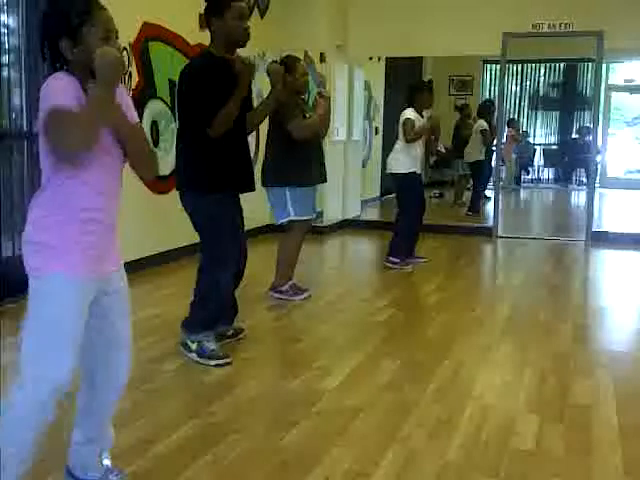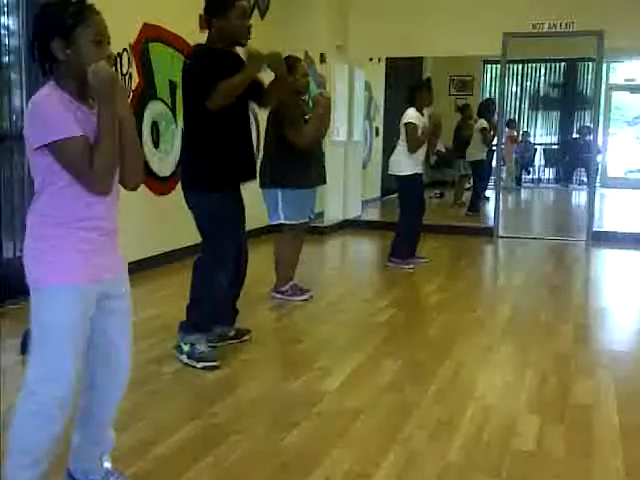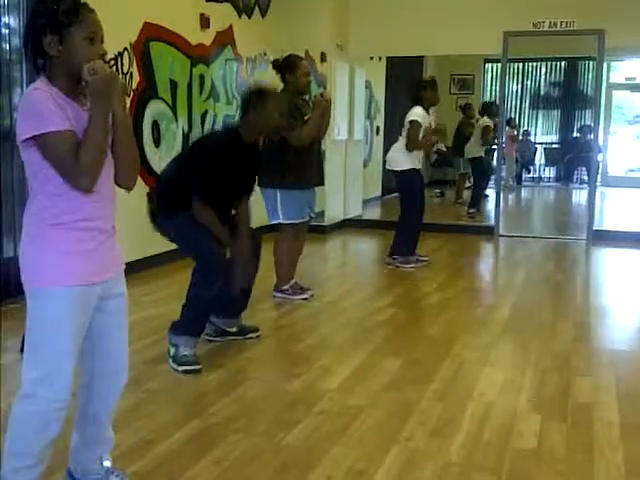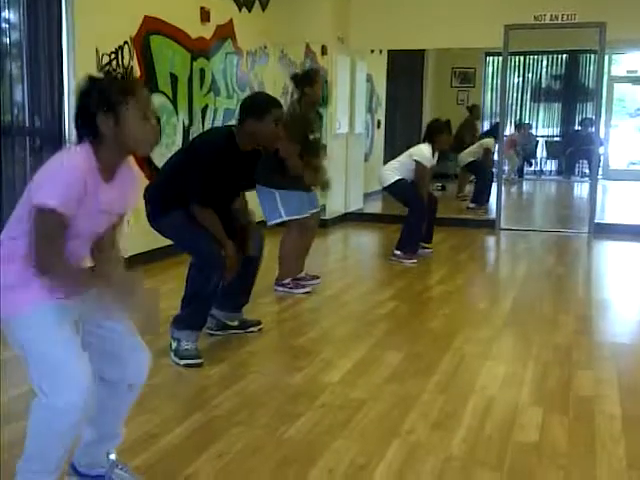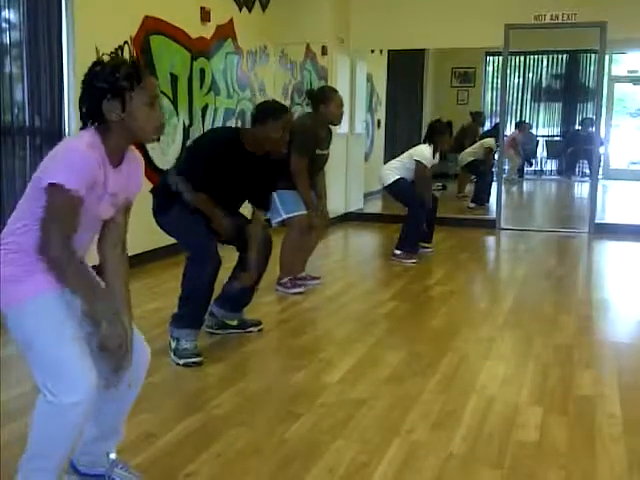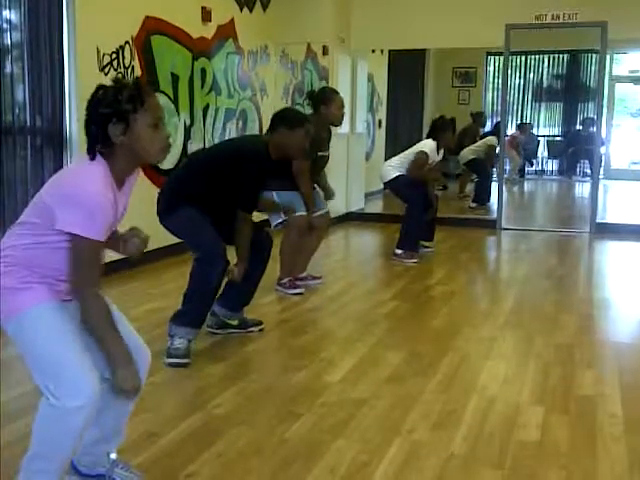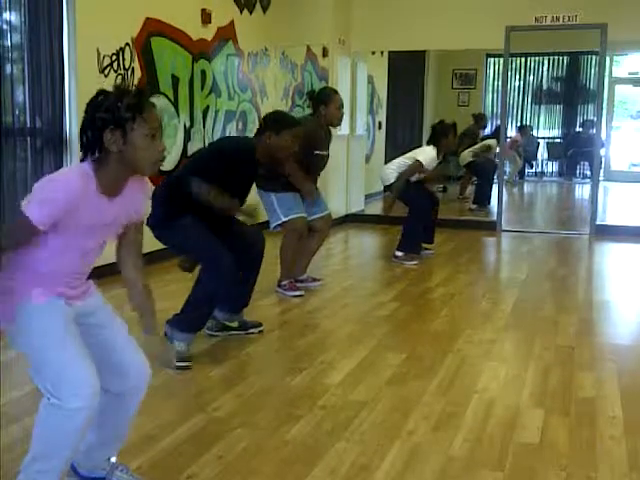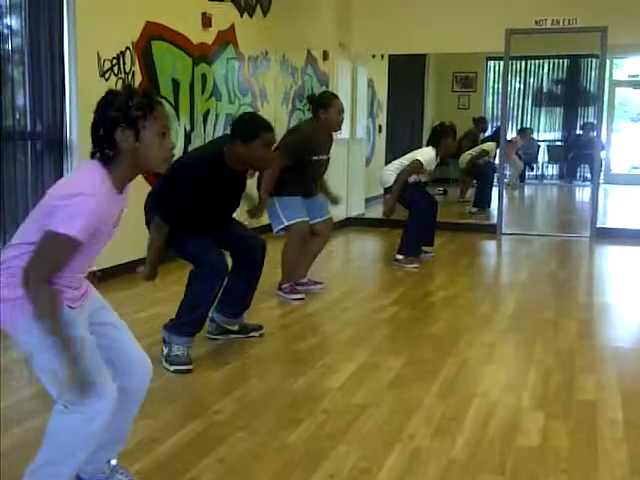
dt=0.4s
person 1, frame 1
left shoulder: (118, 96)
right shoulder: (59, 88)
left elbow: (148, 168)
right elbow: (69, 148)
left wrist: (112, 108)
right wrist: (103, 89)
left hip: (104, 256)
right hip: (60, 257)
left knee: (112, 365)
right knee: (46, 377)
person 1, frame 2
left shoulder: (98, 104)
right shoulder: (47, 105)
left elbow: (131, 179)
right elbow: (98, 181)
left wrist: (121, 111)
right wrist: (106, 107)
left hip: (106, 263)
right hip: (62, 268)
left knee: (112, 372)
right knee: (53, 384)
person 1, frame 3
left shoulder: (91, 100)
right shoulder: (38, 101)
left elbow: (127, 178)
right elbow: (82, 176)
left wrist: (117, 106)
right wrist: (100, 104)
left hip: (105, 263)
right hip: (59, 269)
left knee: (109, 372)
right knee: (50, 387)
person 1, frame 4
left shoulder: (127, 175)
right shoulder: (70, 172)
left elbow: (103, 250)
right elbow: (45, 260)
left wrist: (128, 290)
right wrist: (112, 292)
left hip: (73, 287)
left knee: (131, 362)
right knee: (72, 388)
person 1, frame 5
left shoulder: (131, 164)
right shoulder: (78, 156)
left elbow: (113, 244)
right elbow: (53, 246)
left wrist: (122, 318)
right wrist: (105, 313)
left hip: (69, 271)
left knee: (131, 355)
right knee: (75, 384)
person 1, frame 6
left shoulder: (123, 174)
right shoulder: (90, 189)
right elbow: (88, 289)
left wrist: (123, 242)
right wrist: (120, 364)
left hip: (65, 285)
left knee: (137, 360)
right knee: (79, 390)
person 1, frame 7
left shoulder: (136, 188)
right shoulder: (66, 189)
left elbow: (131, 262)
left wrist: (152, 334)
left hip: (77, 291)
left knee: (131, 374)
right knee: (78, 390)
person 1, frame 8
left shoulder: (115, 181)
right shoulder: (89, 196)
right elbow: (34, 278)
right wrist: (70, 354)
left hip: (72, 291)
left knee: (134, 370)
right knee: (95, 395)
person 2, frame 1
left shoulder: (235, 68)
right shoulder: (199, 71)
left elbow: (244, 126)
right elbow: (214, 128)
left wrist: (275, 93)
right wrist: (242, 89)
left hip: (226, 180)
right hip: (203, 182)
left knee: (235, 253)
right knee: (220, 256)
left ankle: (219, 322)
right ankle: (196, 335)
person 2, frame 2
left shoulder: (234, 60)
right shoulder: (201, 59)
left elbow: (263, 99)
right elbow: (215, 100)
left wrist: (276, 73)
right wrist: (251, 70)
left hip: (226, 174)
right hip: (206, 177)
left knee: (235, 251)
right knee: (219, 253)
left ankle: (220, 324)
right ankle: (191, 336)
person 2, frame 3
left shoulder: (252, 152)
right shoulder: (217, 149)
left elbow: (241, 201)
right elbow: (200, 206)
left wrist: (241, 245)
right wrist: (230, 243)
left hip: (205, 209)
right hip: (173, 209)
left knee: (250, 248)
right knee: (213, 262)
left ankle: (223, 320)
right ankle: (182, 339)
person 2, frame 4
left shoulder: (251, 152)
right shoulder: (213, 148)
left elbow: (237, 196)
right elbow: (200, 208)
left wrist: (249, 229)
right wrist: (228, 246)
left hip: (210, 204)
right hip: (168, 206)
left knee: (252, 242)
right knee: (210, 256)
left ankle: (224, 315)
right ankle: (183, 334)
person 2, frame 5
left shoulder: (267, 164)
right shoulder: (219, 142)
left elbow: (258, 215)
right elbow: (177, 180)
left wrist: (251, 267)
right wrist: (216, 215)
left hip: (218, 208)
right hip: (174, 203)
left knee: (261, 244)
right knee: (205, 252)
left ankle: (224, 314)
right ankle: (183, 333)
person 2, frame 6
left shoulder: (268, 156)
right shoulder: (253, 156)
left elbow: (250, 201)
right elbow: (243, 215)
left wrist: (277, 208)
right wrist: (242, 262)
left hip: (213, 205)
right hip: (179, 203)
left knee: (262, 242)
right knee: (214, 254)
left ankle: (225, 314)
right ankle: (181, 332)
person 2, frame 7
left shoulder: (250, 155)
right shoulder: (239, 153)
right elbow: (198, 187)
right wrist: (237, 209)
left hip: (198, 212)
right hip: (171, 213)
left knee: (253, 241)
right knee: (221, 264)
left ankle: (225, 316)
right ankle: (179, 335)
person 2, frame 8
left shoulder: (237, 159)
right shoulder: (203, 170)
right elbow: (164, 220)
right wrist: (151, 266)
left hip: (208, 216)
right hip: (168, 216)
left knee: (252, 247)
right knee: (213, 265)
left ankle: (225, 319)
right ankle: (176, 339)
person 3, frame 1
left shoulder: (300, 102)
right shoulder: (284, 103)
left elbow: (320, 134)
right elbow: (301, 131)
left wrist: (325, 108)
right wrist: (320, 111)
left hip: (303, 176)
right hip: (287, 178)
left knee: (301, 228)
right knee: (297, 227)
left ankle: (287, 281)
right ankle: (279, 285)
person 3, frame 2
left shoulder: (300, 103)
right shoulder: (284, 104)
left elbow: (319, 136)
right elbow: (302, 140)
left wrist: (326, 110)
right wrist: (318, 111)
left hip: (303, 178)
right hip: (285, 179)
left knee: (299, 229)
right knee: (290, 230)
left ankle: (289, 281)
right ankle: (281, 286)
person 3, frame 3
left shoulder: (302, 102)
right shoulder: (284, 104)
left elbow: (318, 136)
right elbow: (299, 139)
left wrist: (325, 110)
right wrist: (317, 112)
left hip: (302, 178)
right hip: (284, 179)
left knee: (301, 229)
right knee: (289, 230)
left ankle: (290, 280)
right ankle: (281, 286)
person 3, frame 4
left shoulder: (315, 115)
right shoulder: (297, 116)
left elbow: (313, 151)
right elbow: (288, 155)
left wrist: (320, 173)
right wrist: (311, 178)
left hip: (297, 179)
right hip: (278, 179)
left knee: (312, 221)
right knee: (296, 225)
left ankle: (297, 273)
right ankle: (283, 279)
person 3, frame 5
left shoulder: (325, 131)
right shoulder: (306, 128)
left elbow: (318, 169)
right elbow: (298, 169)
left wrist: (322, 201)
right wrist: (310, 205)
left hip: (296, 181)
right hip: (276, 180)
left knee: (319, 221)
right knee: (299, 223)
left ankle: (298, 272)
right ankle: (284, 279)
person 3, frame 6
left shoulder: (325, 132)
left elbow: (317, 167)
right elbow: (300, 171)
left wrist: (325, 187)
right wrist: (310, 205)
left hip: (297, 183)
right hip: (277, 182)
left knee: (321, 222)
right knee: (298, 224)
left ankle: (299, 273)
right ankle: (284, 279)
person 3, frame 7
left shoulder: (325, 132)
right shoulder: (306, 130)
left wrist: (309, 188)
right wrist: (306, 187)
left hip: (301, 185)
right hip: (276, 183)
left knee: (322, 225)
right knee: (297, 227)
left ankle: (299, 275)
right ankle: (284, 281)
person 3, frame 8
left shoulder: (327, 137)
right shoulder: (303, 135)
right elbow: (274, 166)
left wrist: (327, 193)
right wrist: (263, 201)
left hip: (305, 189)
right hip: (281, 189)
left knee: (323, 228)
right knee: (300, 231)
left ankle: (299, 278)
right ankle: (285, 284)
person 4, frame 1
left shoulder: (423, 117)
right shoulder: (409, 114)
left elbow: (425, 148)
right elbow: (409, 137)
left wrist: (432, 132)
right wrist: (427, 127)
left hip: (413, 169)
right hip: (402, 168)
left knee: (418, 209)
right knee: (407, 211)
left ankle: (407, 253)
right ankle: (394, 256)
person 4, frame 2
left shoulder: (423, 116)
right shoulder: (411, 115)
left elbow: (427, 148)
right elbow: (413, 147)
left wrist: (434, 131)
right wrist: (429, 131)
left hip: (415, 169)
right hip: (405, 169)
left knee: (417, 210)
right knee: (409, 212)
left ankle: (408, 253)
right ankle: (397, 256)
person 4, frame 3
left shoulder: (426, 115)
right shoulder: (417, 114)
left elbow: (425, 146)
right elbow: (411, 145)
left wrist: (434, 138)
right wrist: (431, 138)
left hip: (412, 165)
right hip: (402, 165)
left knee: (417, 208)
right knee: (410, 209)
left ankle: (408, 252)
right ankle: (397, 254)
person 4, frame 4
left shoulder: (433, 152)
right shoulder: (424, 153)
left elbow: (425, 184)
right elbow: (421, 185)
left wrist: (428, 203)
right wrist: (424, 208)
left hip: (403, 178)
right hip: (391, 177)
left knee: (431, 202)
right knee: (418, 206)
left ankle: (419, 242)
right ankle: (401, 251)
person 4, frame 5
left shoulder: (435, 153)
right shoulder: (425, 153)
left elbow: (427, 182)
right elbow: (419, 184)
left wrist: (428, 202)
right wrist: (424, 207)
left hip: (404, 177)
right hip: (391, 176)
left knee: (431, 202)
right knee: (417, 204)
left ankle: (421, 241)
right ankle: (402, 250)
person 4, frame 6
left shoulder: (439, 150)
right shoulder: (428, 147)
left elbow: (427, 177)
right elbow: (412, 172)
left wrist: (433, 201)
right wrist: (432, 175)
left hip: (405, 174)
right hip: (392, 173)
left knee: (429, 201)
right knee: (416, 202)
left ankle: (422, 241)
right ankle: (403, 250)
person 4, frame 7
left shoulder: (438, 154)
right shoulder: (430, 155)
left elbow: (425, 175)
right elbow: (403, 175)
right wrist: (391, 199)
left hip: (409, 177)
right hip: (392, 175)
left knee: (432, 202)
right knee: (420, 205)
left ankle: (422, 244)
right ankle: (403, 252)
person 4, frame 8
left shoulder: (435, 154)
right shoulder: (429, 155)
left elbow: (414, 174)
right elbow: (402, 175)
right wrist: (392, 200)
left hip: (408, 179)
right hip: (391, 177)
left knee: (431, 204)
right knee: (420, 208)
left ankle: (422, 246)
right ankle: (404, 255)
